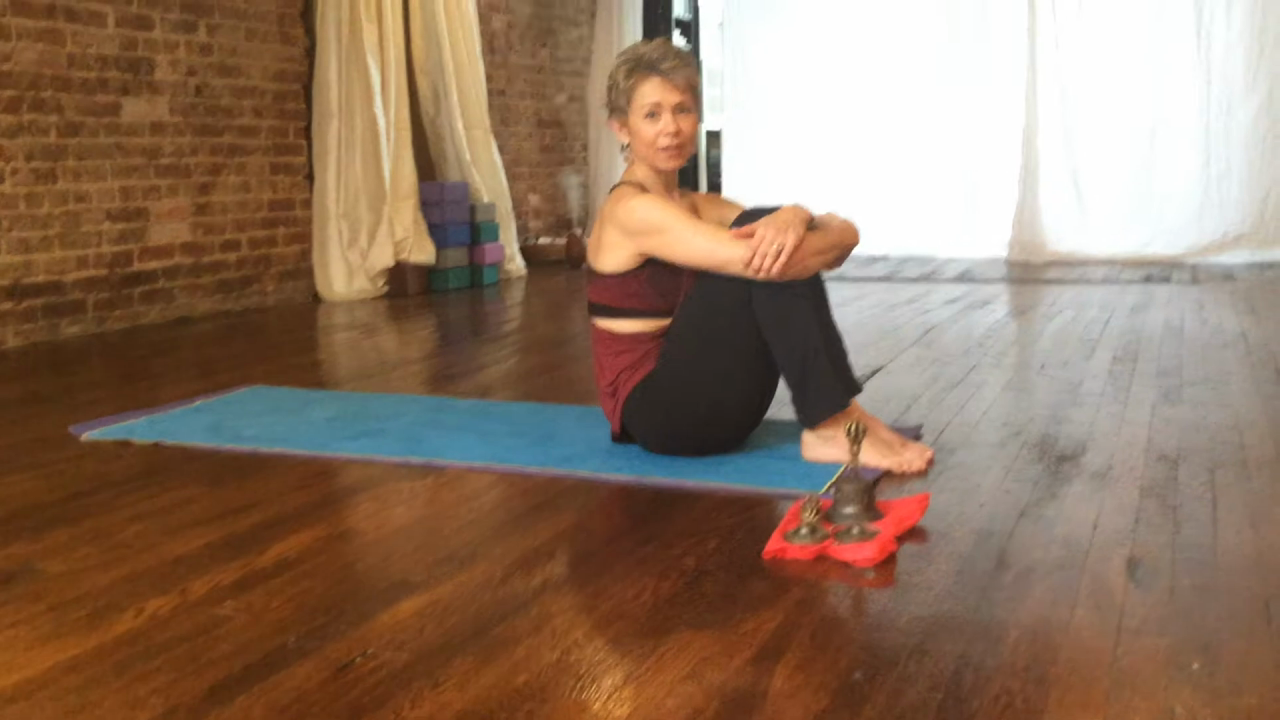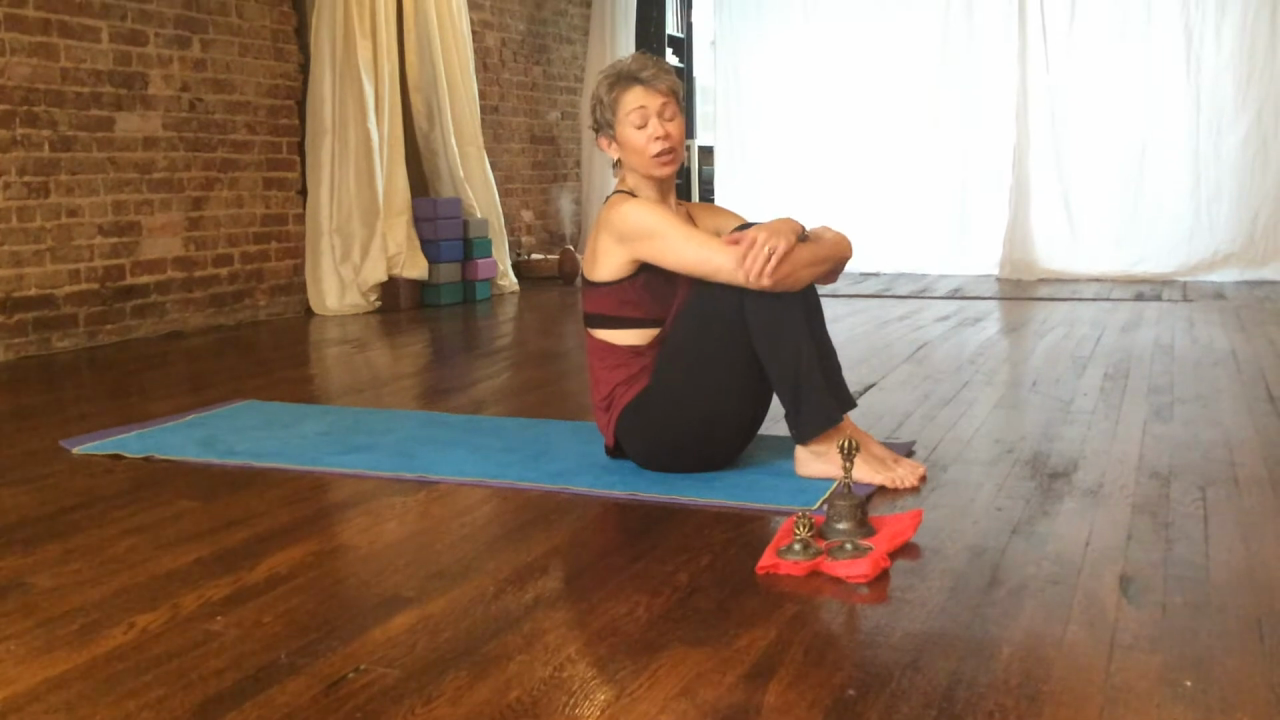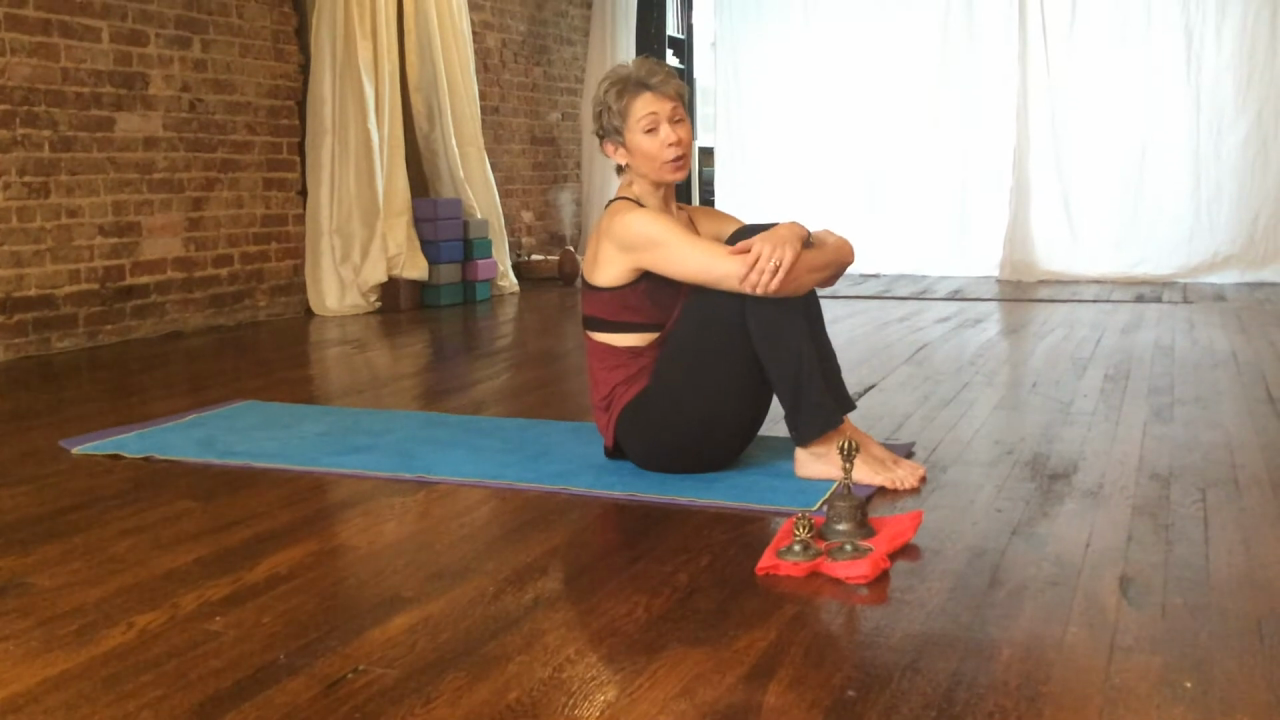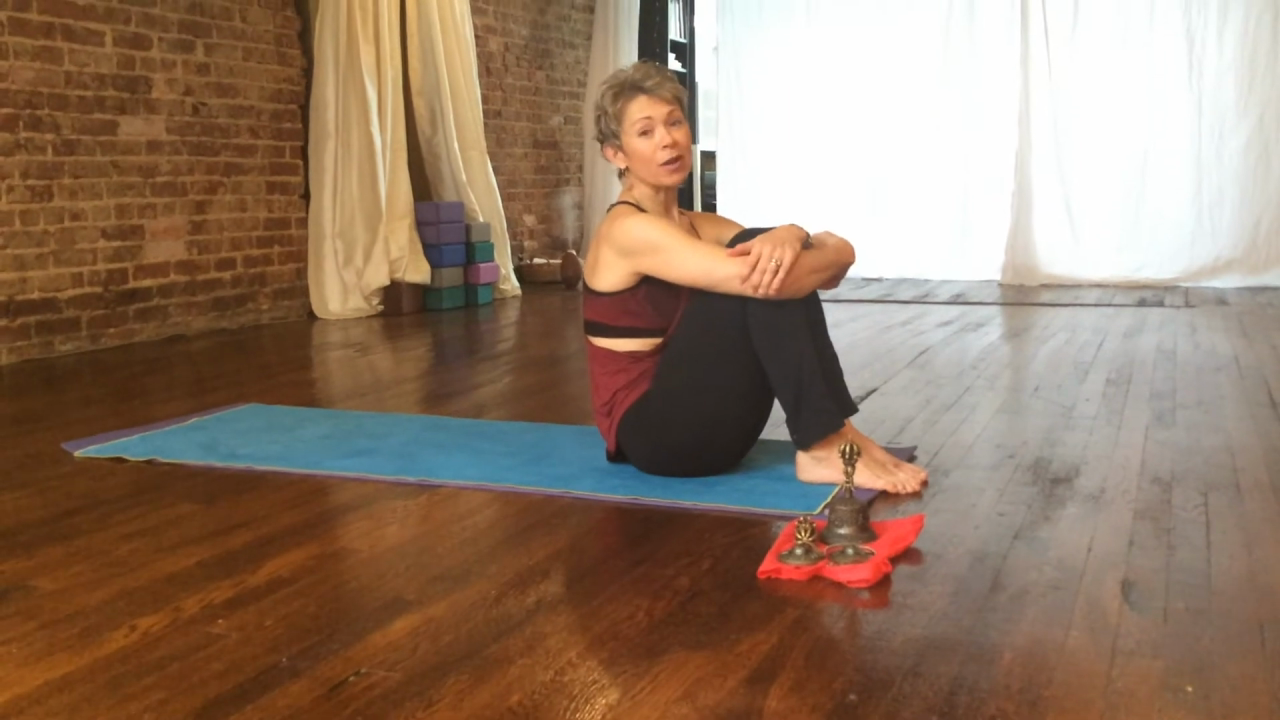
dt=0.4s
person 1, frame 1
left shoulder: (697, 208)
right shoulder: (633, 210)
left elbow: (823, 254)
right elbow: (764, 262)
left wrist: (795, 218)
right wrist: (844, 233)
left hip: (707, 404)
right hip: (658, 412)
left knee: (785, 255)
right knee: (769, 263)
left ankle: (840, 415)
right ankle: (829, 427)
person 1, frame 2
left shoulder: (697, 216)
right shoulder: (628, 218)
left elbow: (820, 269)
right elbow: (761, 271)
left wrist: (788, 230)
right wrist: (835, 244)
left hip: (702, 420)
right hip: (651, 427)
left knee: (782, 265)
right knee: (763, 269)
left ankle: (833, 430)
right ankle: (822, 444)
person 1, frame 3
left shoulder: (696, 220)
right shoulder: (630, 225)
left elbow: (818, 271)
right elbow: (755, 278)
left wrist: (793, 234)
right wrist: (837, 250)
left hip: (700, 421)
right hip: (651, 428)
left knee: (777, 268)
right knee: (763, 278)
left ankle: (832, 432)
right ankle: (821, 445)
person 1, frame 4
left shoulder: (697, 226)
right shoulder: (629, 229)
left elbow: (822, 274)
right elbow: (759, 281)
left wrist: (793, 235)
right wrist: (838, 250)
left hip: (703, 425)
right hip: (653, 432)
left knee: (779, 267)
right knee: (765, 277)
left ankle: (834, 435)
right ankle: (824, 447)
